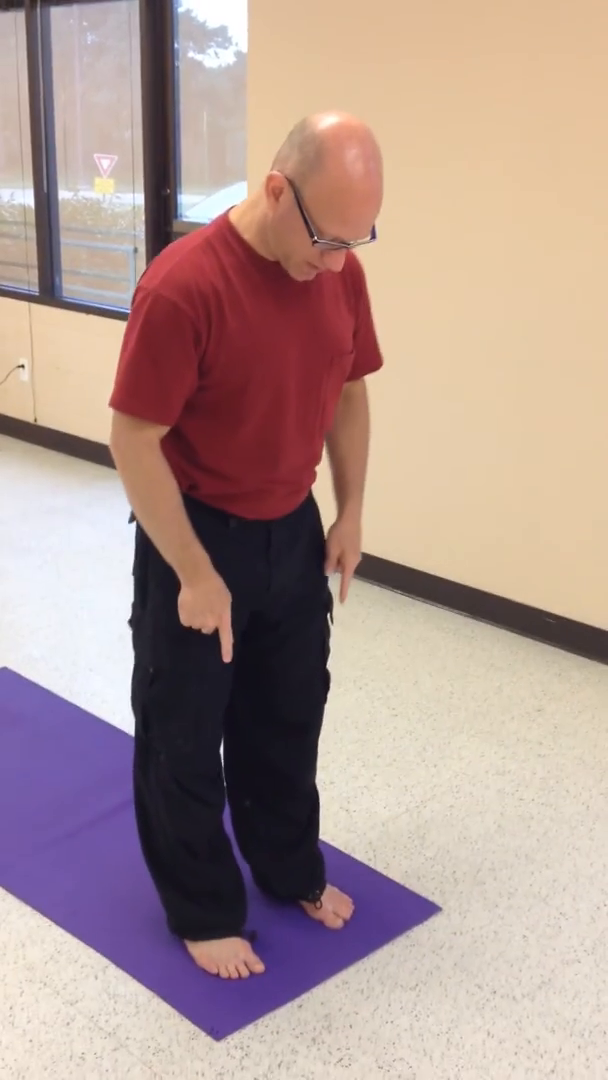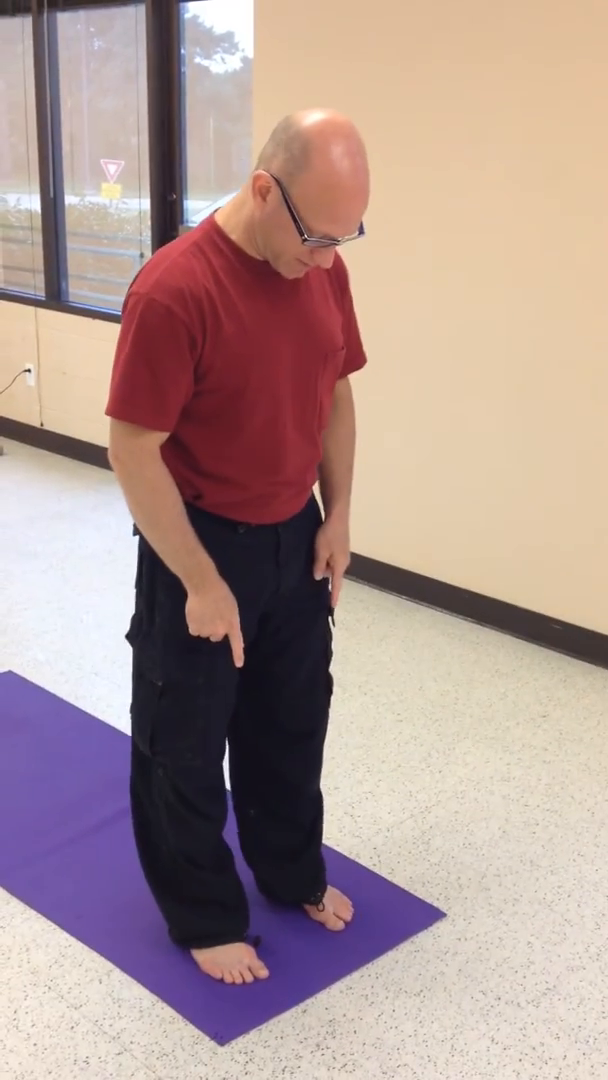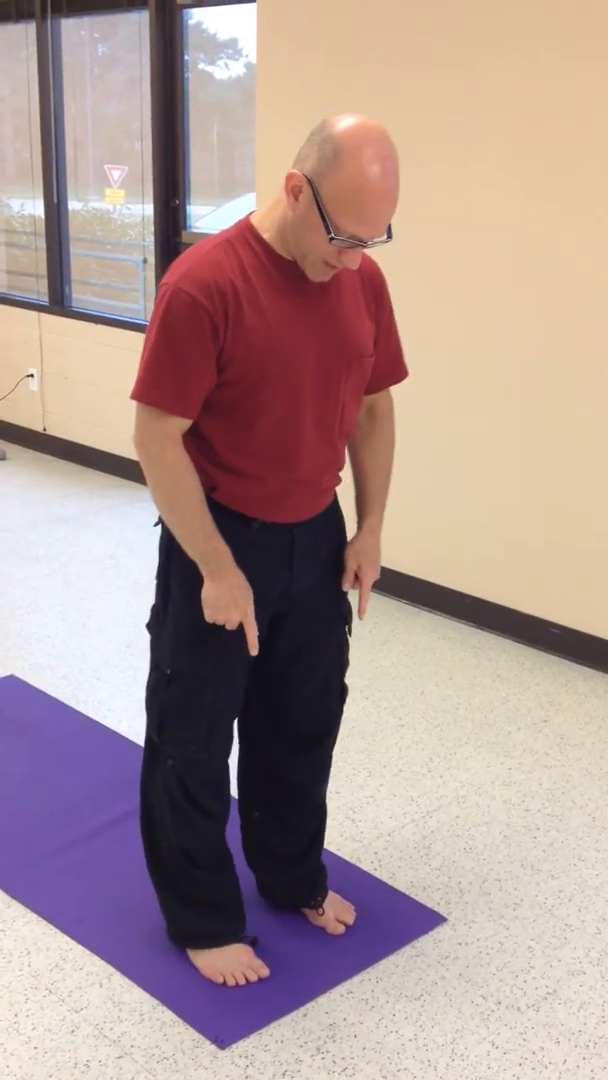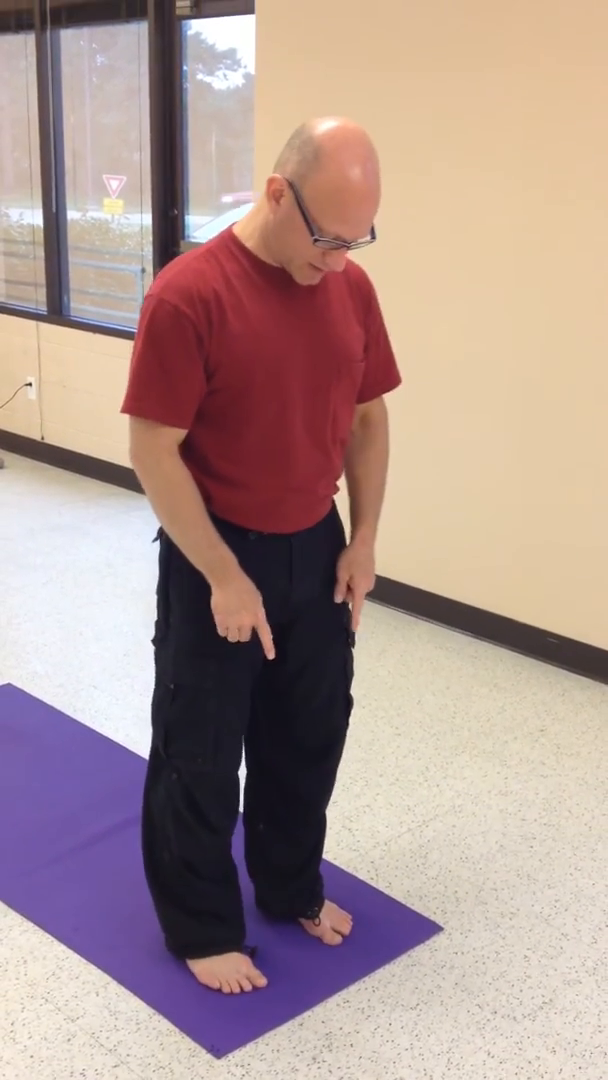
dt=0.4s
person 1, frame 1
left shoulder: (342, 272)
right shoulder: (181, 286)
right elbow: (134, 442)
left wrist: (350, 511)
right wrist: (195, 575)
left hip: (294, 532)
right hip: (197, 540)
left knee: (289, 718)
right knee: (185, 738)
left ankle: (290, 869)
right ankle: (202, 910)
person 1, frame 2
left shoulder: (325, 271)
right shoulder: (173, 292)
right elbow: (134, 452)
left wrist: (337, 516)
right wrist: (202, 584)
left hip: (296, 541)
right hip: (199, 549)
left knee: (293, 723)
right knee: (185, 746)
left ankle: (294, 875)
right ankle: (203, 917)
person 1, frame 3
left shoulder: (364, 281)
right shoulder: (203, 283)
left elbow: (373, 409)
right elbow: (158, 437)
left wrist: (369, 528)
right wrist: (218, 570)
left hip: (315, 540)
right hip: (218, 544)
left knee: (304, 725)
right knee: (193, 739)
left ankle: (294, 877)
right ankle: (202, 918)
person 1, frame 4
left shoulder: (351, 286)
right shoulder: (188, 294)
left elbow: (367, 418)
right elbow: (154, 451)
left wrist: (363, 538)
right wrist: (224, 577)
left hip: (316, 551)
right hip: (214, 561)
left knee: (310, 734)
right knee: (198, 754)
left ankle: (291, 888)
right ankle: (201, 927)
